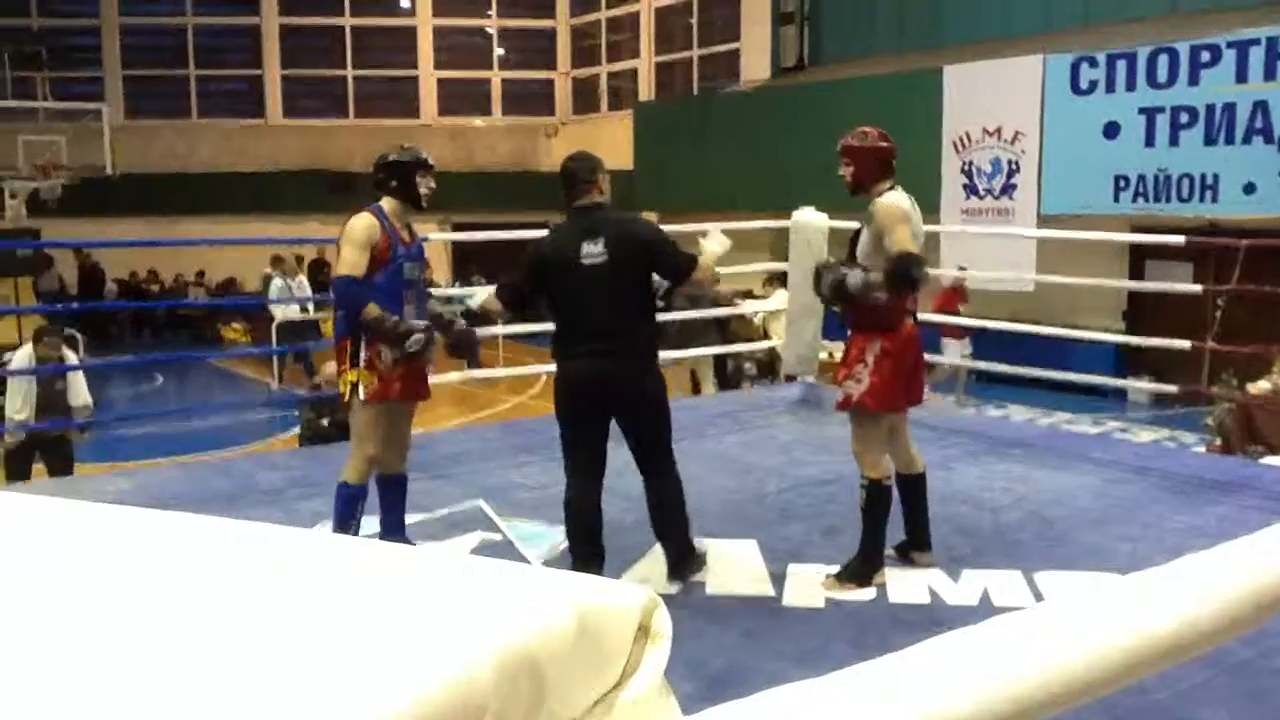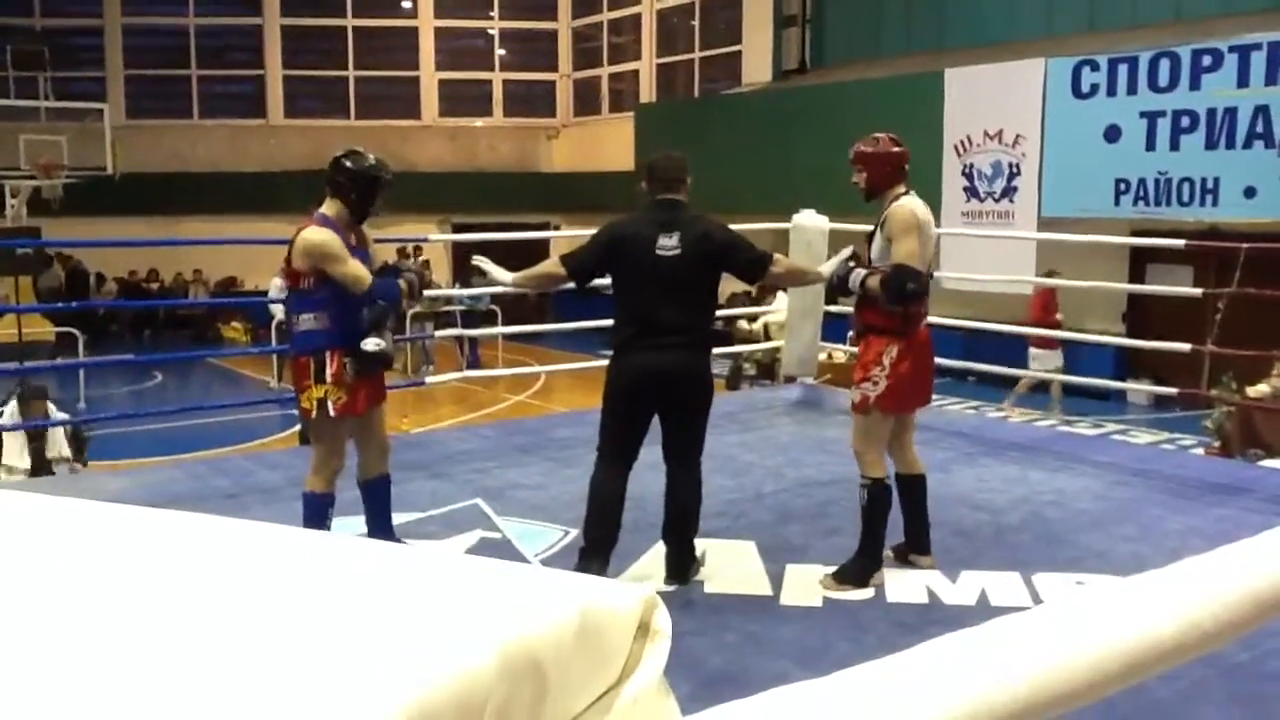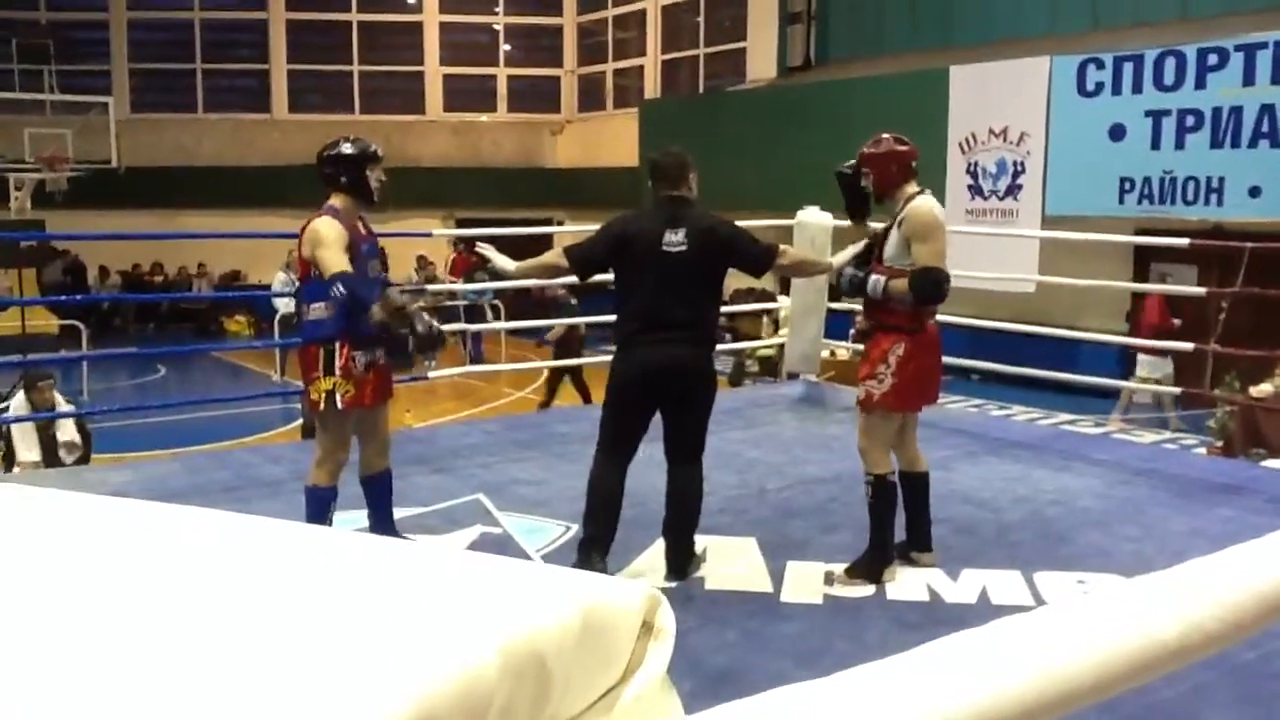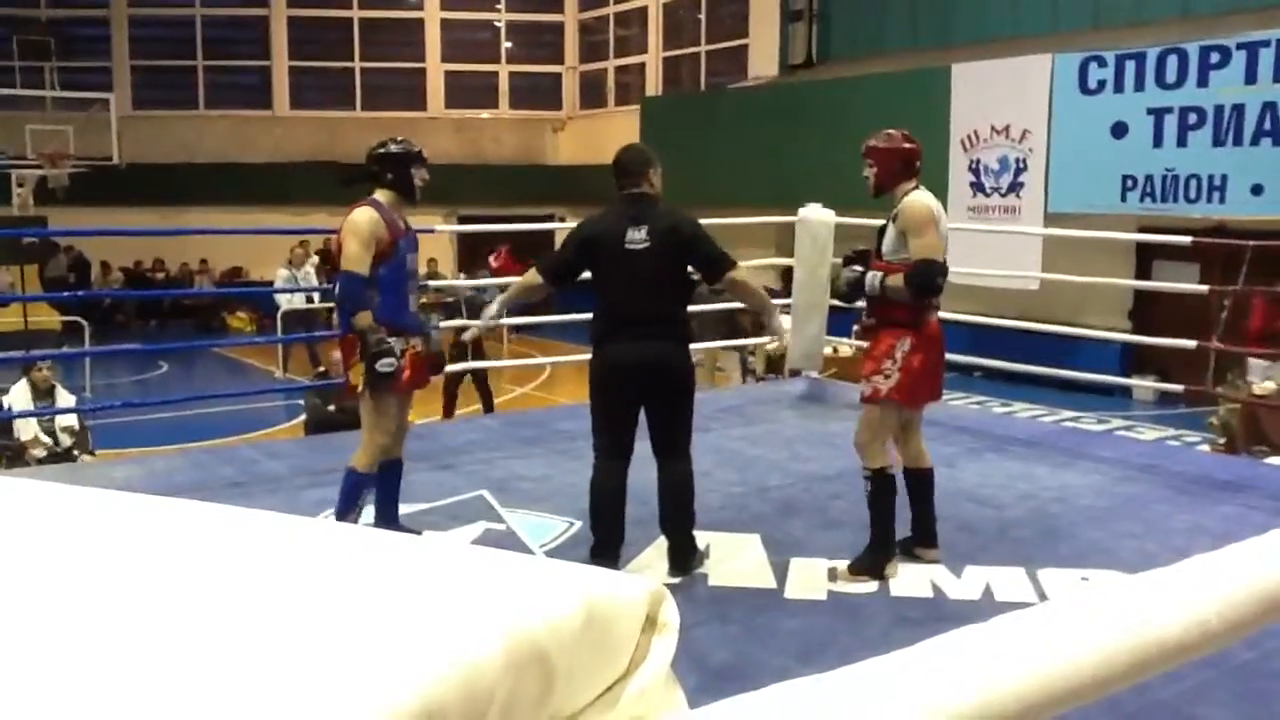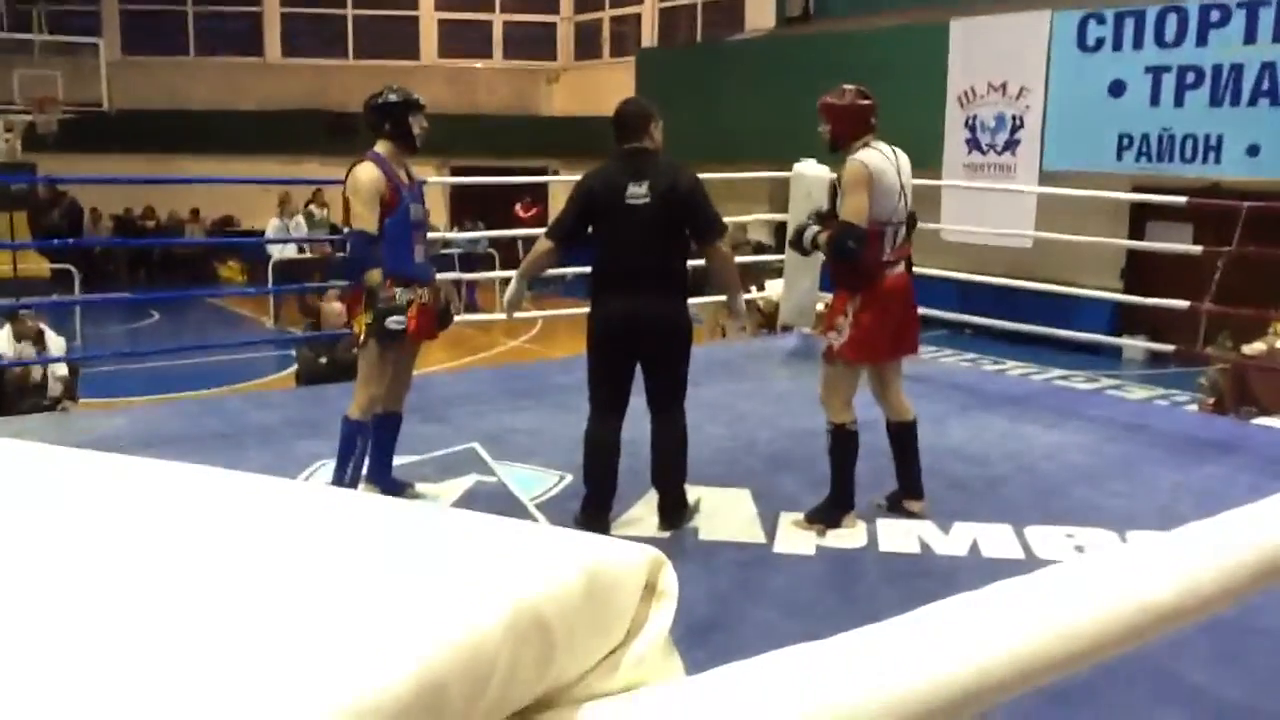
dt=1s
person 1, frame 1
left shoulder: (887, 207)
right shoulder: (902, 203)
left elbow: (907, 272)
left wrist: (849, 281)
right wrist: (847, 275)
left hip: (880, 341)
right hip: (896, 335)
left knee: (868, 451)
right knee: (898, 443)
left ankle: (869, 562)
right ankle: (918, 544)
person 1, frame 2
left shoulder: (902, 212)
right shoulder: (906, 210)
left elbow: (903, 286)
left wrist: (855, 278)
right wrist: (855, 267)
left hip: (891, 345)
right hip: (901, 342)
left knee: (867, 450)
right knee: (900, 445)
left ankle: (867, 563)
right ankle: (918, 545)
person 1, frame 3
left shoulder: (921, 213)
right shoulder: (902, 213)
left elbow: (933, 287)
right elbow: (867, 261)
left wrist: (870, 285)
right wrist: (856, 209)
left hip: (902, 343)
right hip: (897, 340)
left knee: (872, 446)
right knee: (903, 443)
left ankle: (878, 558)
right ankle: (918, 543)
person 1, frame 4
left shoulder: (915, 207)
right shoulder: (911, 206)
left elbow: (928, 280)
left wrist: (870, 282)
right wrist: (868, 266)
left hip: (904, 338)
right hip: (905, 334)
left knee: (870, 441)
right knee: (907, 437)
left ankle: (880, 553)
right ankle: (923, 538)
person 1, frame 5
left shoulder: (858, 165)
right shoulder: (896, 157)
left elbow: (849, 243)
left wrist: (812, 235)
left hip: (865, 291)
right hip: (895, 284)
left knee: (835, 397)
right knee: (889, 389)
left ankle: (840, 505)
right ankle: (911, 492)
person 2, frame 1
left shoulder: (548, 247)
right shoulder: (638, 232)
left elbow: (505, 305)
right elbow: (699, 277)
left wrist: (483, 301)
right wrist: (712, 251)
left hip: (577, 376)
right hip: (635, 372)
left knee: (583, 476)
right knee: (658, 467)
left ankle: (587, 572)
right ankle: (682, 558)
person 2, frame 2
left shoulder: (622, 231)
right shoulder: (710, 233)
left elbow: (560, 270)
right elbow: (774, 269)
left wrist: (511, 279)
right wrist: (820, 274)
left hip: (632, 365)
right hip: (689, 367)
left knee: (612, 464)
right knee: (683, 465)
left ankle: (592, 563)
right ankle: (680, 562)
person 2, frame 3
left shoulder: (627, 228)
right shoulder: (715, 229)
left elbow: (565, 259)
right elbow: (781, 259)
left wrist: (514, 267)
right wrist: (831, 264)
left hip: (636, 360)
right hip: (692, 363)
left knee: (611, 457)
right knee: (685, 461)
left ankle: (592, 555)
right ankle: (680, 557)
person 2, frame 4
left shoulder: (594, 228)
right shoulder: (678, 225)
left elbow: (542, 278)
right elbow: (729, 276)
left wrist: (501, 303)
right wrist: (768, 311)
left hip: (612, 357)
right hip: (668, 357)
left knee: (610, 460)
right knee: (674, 457)
left ankle: (605, 557)
right ankle: (682, 553)
person 2, frame 5
left shoulder: (596, 182)
right shoulder: (680, 180)
left elbow: (552, 243)
right elbow: (715, 247)
left wrist: (519, 283)
right wrist: (735, 295)
left hip: (611, 312)
right hip: (666, 312)
left knee: (605, 414)
right knee: (668, 412)
left ankle: (595, 511)
right ankle: (672, 508)
person 3, frame 1
left shoulder: (410, 233)
right shoulder: (365, 225)
right elbow: (346, 291)
left wrist: (449, 326)
right wrist: (394, 328)
left hip: (405, 352)
right hip: (369, 353)
left knee: (397, 451)
right knee: (367, 454)
left ankle: (393, 538)
person 3, frame 2
left shoulder: (355, 233)
right shoulder: (316, 239)
left elbow: (377, 291)
right elbow: (373, 291)
left wrist: (380, 334)
right wrist: (408, 283)
left hip: (357, 357)
right hip: (325, 364)
left knee: (376, 448)
right knee: (329, 462)
left ankle: (382, 538)
person 3, frame 3
left shoulder: (361, 226)
right shoulder: (325, 227)
left elbow: (376, 285)
right elbow: (345, 288)
left wrist: (412, 316)
right wrist: (393, 324)
left hip: (368, 352)
right hip: (333, 354)
left knee: (377, 444)
right knee: (332, 454)
left ankle: (384, 532)
person 3, frame 4
left shoulder: (401, 222)
right shoulder: (366, 219)
right elbow: (351, 289)
left wrist: (421, 338)
right wrist: (373, 341)
left hip: (403, 343)
right hip: (376, 345)
left knee: (396, 436)
right knee: (377, 440)
left ankle: (387, 523)
right ankle: (342, 528)
person 3, frame 5
left shoulder: (407, 174)
right shoulder: (368, 174)
right elbow: (361, 246)
left wrist: (434, 291)
right wrist: (380, 299)
left hip: (413, 296)
right hip: (386, 298)
left knee: (397, 391)
right knee: (371, 393)
left ankle: (380, 475)
right ankle: (343, 487)
